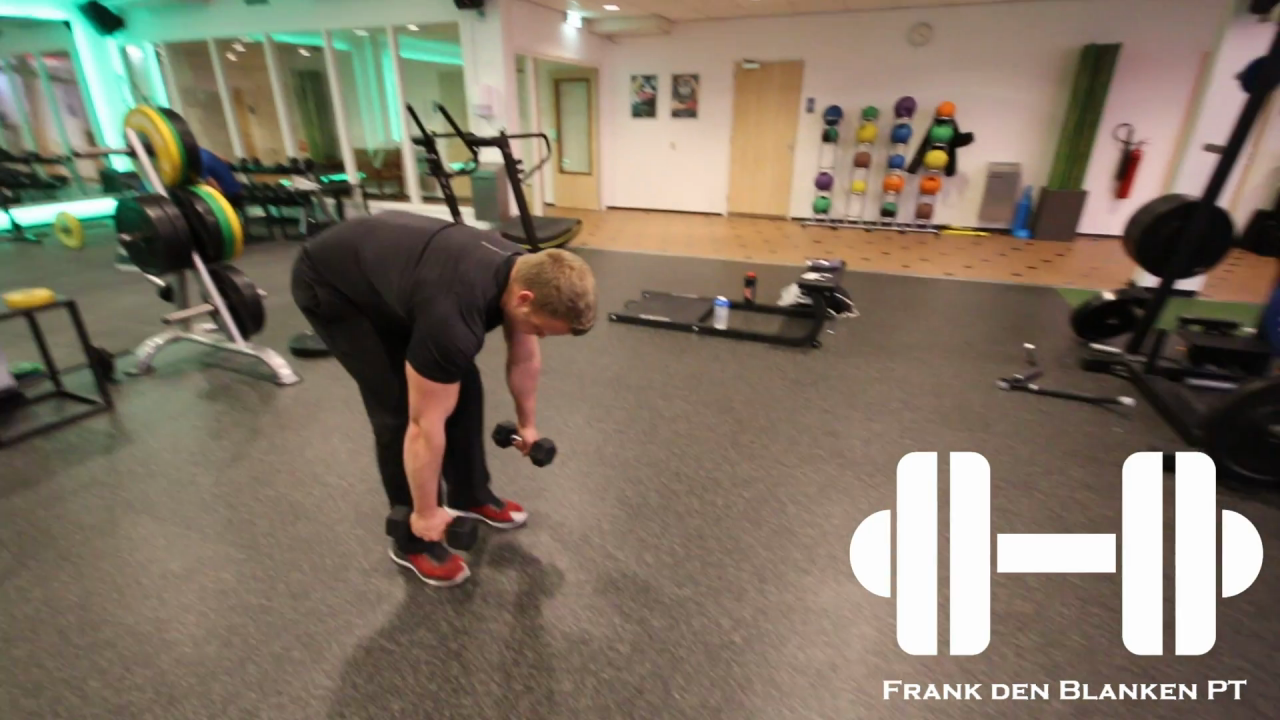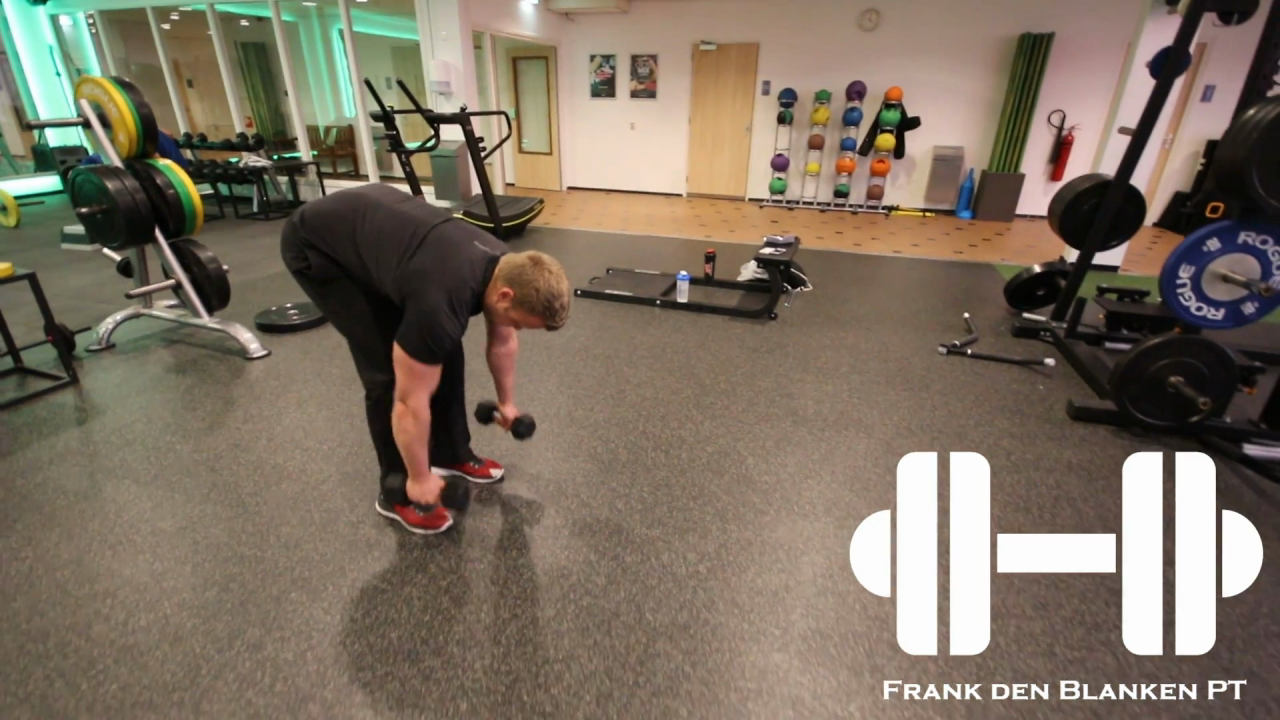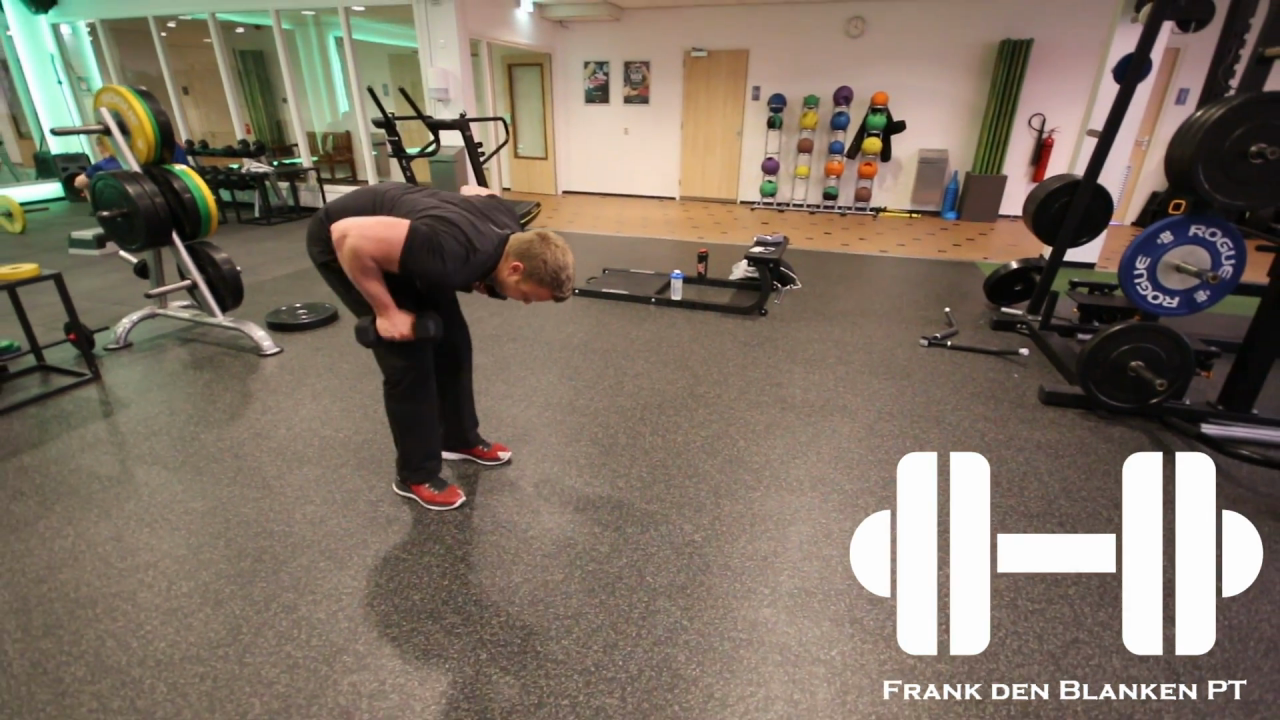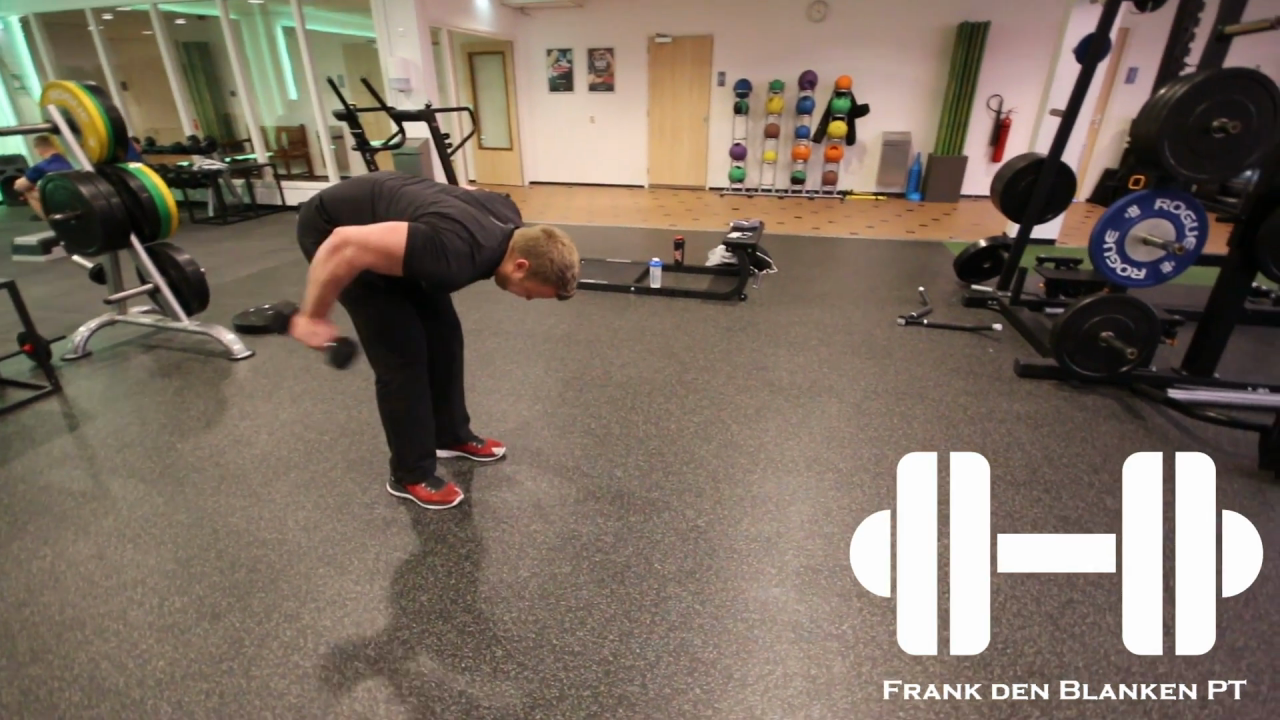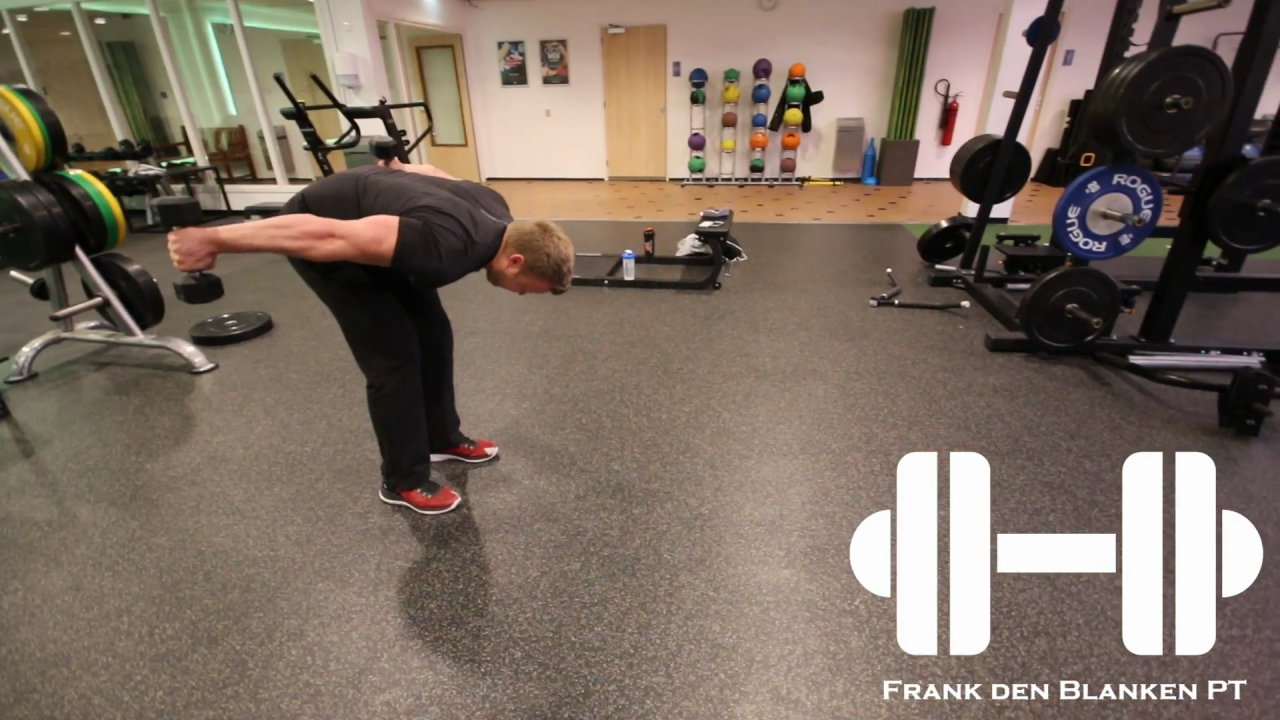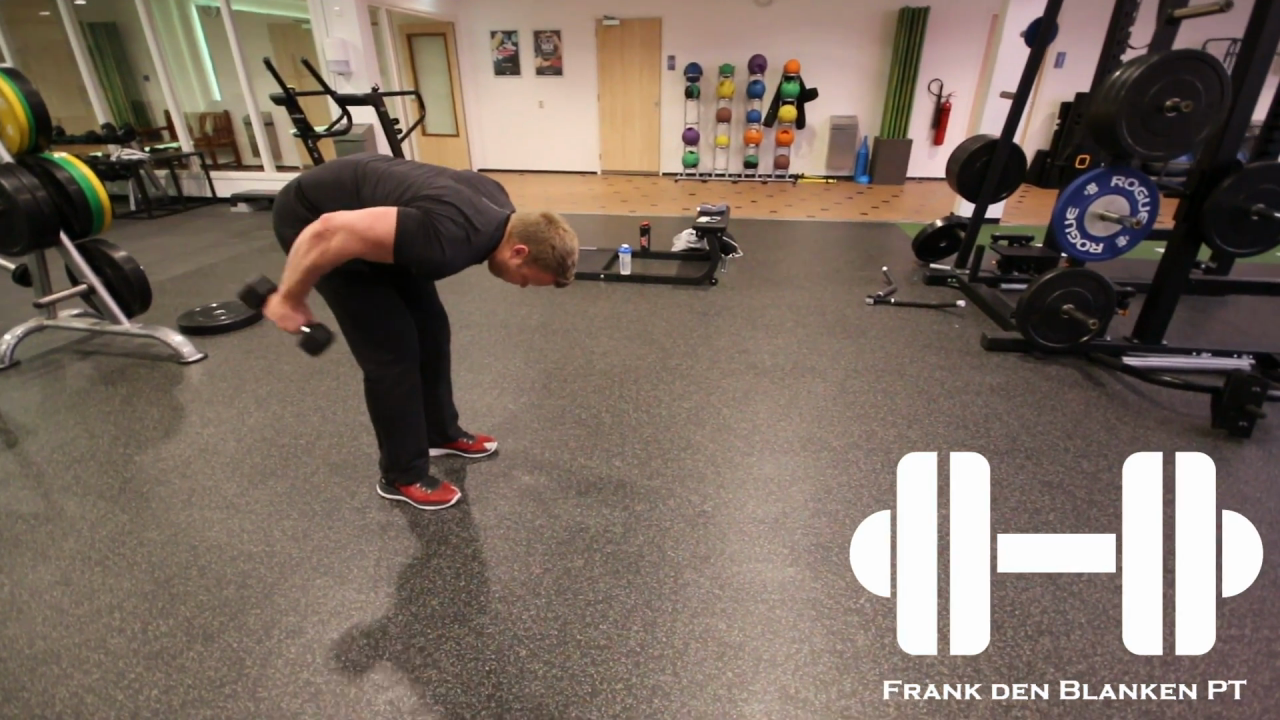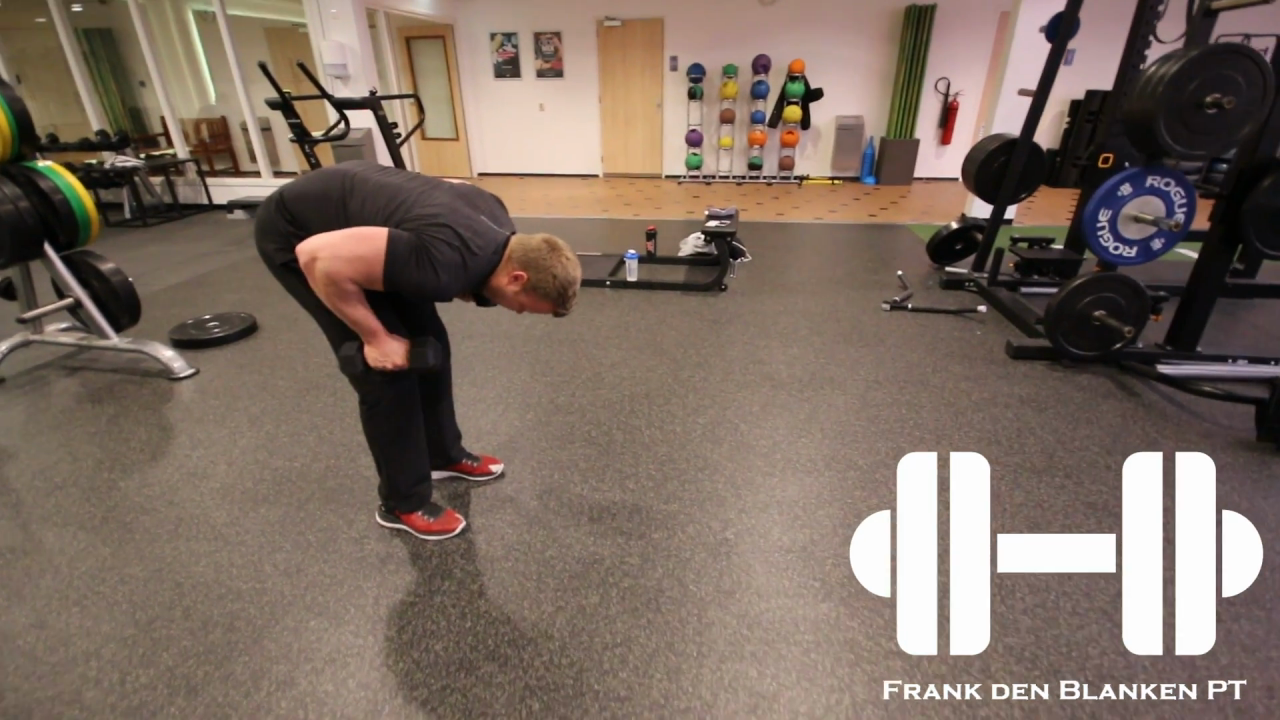
dt=0.7s
person 1, frame 1
left shoulder: (526, 273)
right shoulder: (454, 316)
left elbow: (524, 360)
right elbow: (426, 426)
left wrist: (527, 424)
right wrist: (426, 513)
left hip: (385, 259)
right hip: (329, 284)
left knee: (463, 387)
right knee: (400, 409)
left ankle: (470, 496)
right ankle: (414, 543)
person 1, frame 2
left shoulder: (504, 268)
right shoulder: (441, 302)
left elbow: (502, 342)
right elbow: (411, 403)
left wrist: (506, 401)
right wrist: (420, 479)
right hip: (316, 245)
left knee: (444, 353)
right knee: (389, 369)
left ankle: (452, 454)
right ankle: (399, 495)
person 1, frame 3
left shoulder: (509, 230)
right shoulder: (448, 257)
left elbow: (474, 192)
right elbow: (348, 234)
right wrist: (387, 312)
left hip: (389, 222)
right hip: (338, 240)
left knee: (452, 339)
right knee: (409, 355)
left ankle: (461, 439)
right ankle: (416, 475)
person 1, frame 4
left shoulder: (508, 221)
right shoulder: (453, 257)
left elbow: (467, 192)
right elbow: (346, 244)
right wrist: (313, 317)
left hip: (382, 212)
right hip: (330, 225)
left knee: (443, 333)
right knee: (403, 351)
left ankle: (451, 436)
right ankle: (411, 475)
person 1, frame 5
left shoulder: (495, 214)
right shoulder: (445, 250)
left elbow: (424, 170)
right elbow: (325, 235)
left wrist: (394, 167)
right wrist: (213, 241)
left hip: (363, 212)
right hip: (319, 228)
left knee: (433, 333)
right knee: (395, 355)
left ankle: (442, 439)
right ankle: (404, 481)
person 1, frame 6
left shoulder: (499, 209)
right shoulder: (448, 241)
right elbow: (332, 231)
right wrist: (290, 300)
left hip: (361, 197)
right hip: (309, 215)
left knee: (430, 327)
right knee: (393, 347)
left ankle: (441, 434)
right ankle: (402, 477)
person 1, frame 7
left shoulder: (496, 223)
right shoulder: (444, 264)
left elbow: (451, 184)
right elbow: (317, 256)
right wrist: (375, 337)
right hip: (294, 231)
left knee: (427, 342)
right knee: (389, 367)
left ankle: (444, 454)
right ankle: (404, 503)
